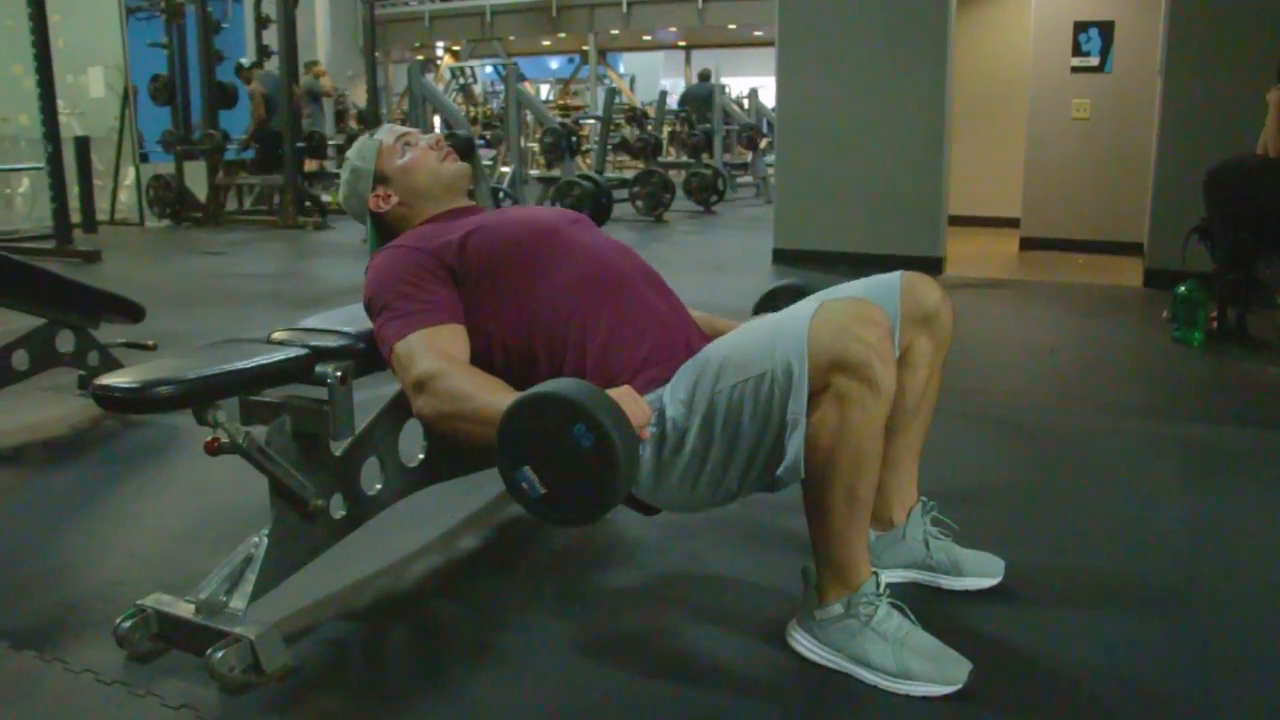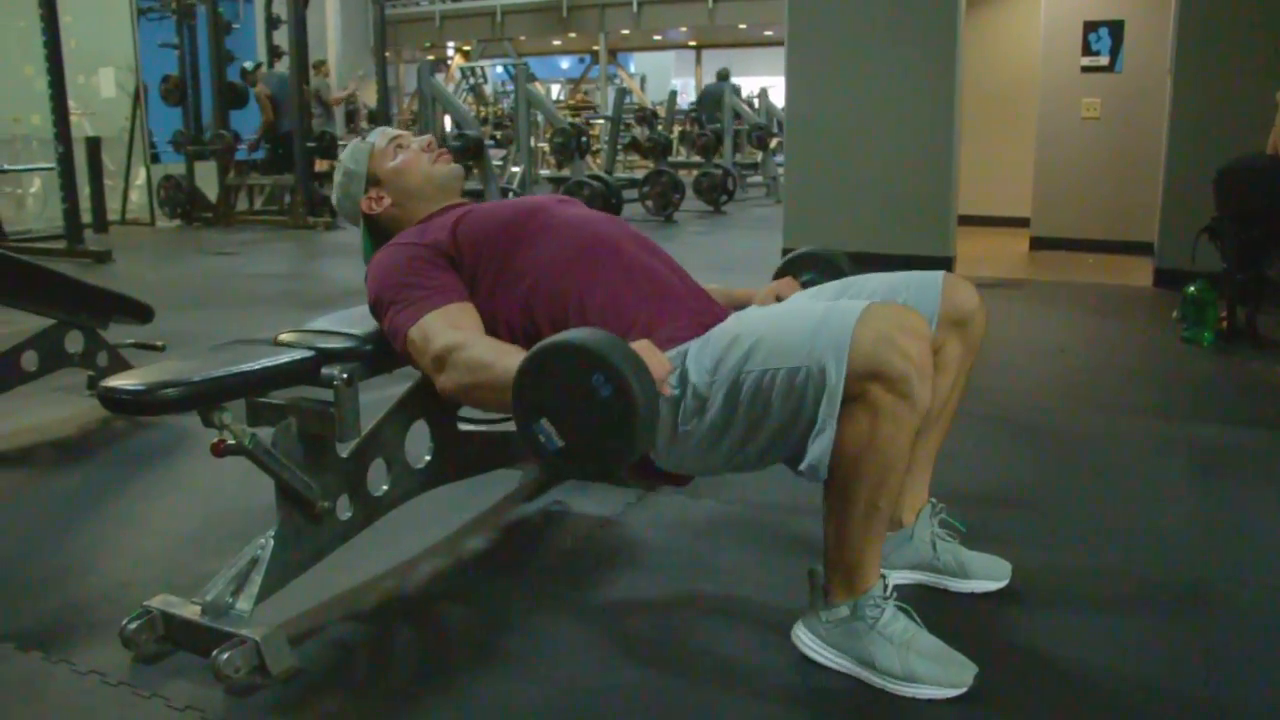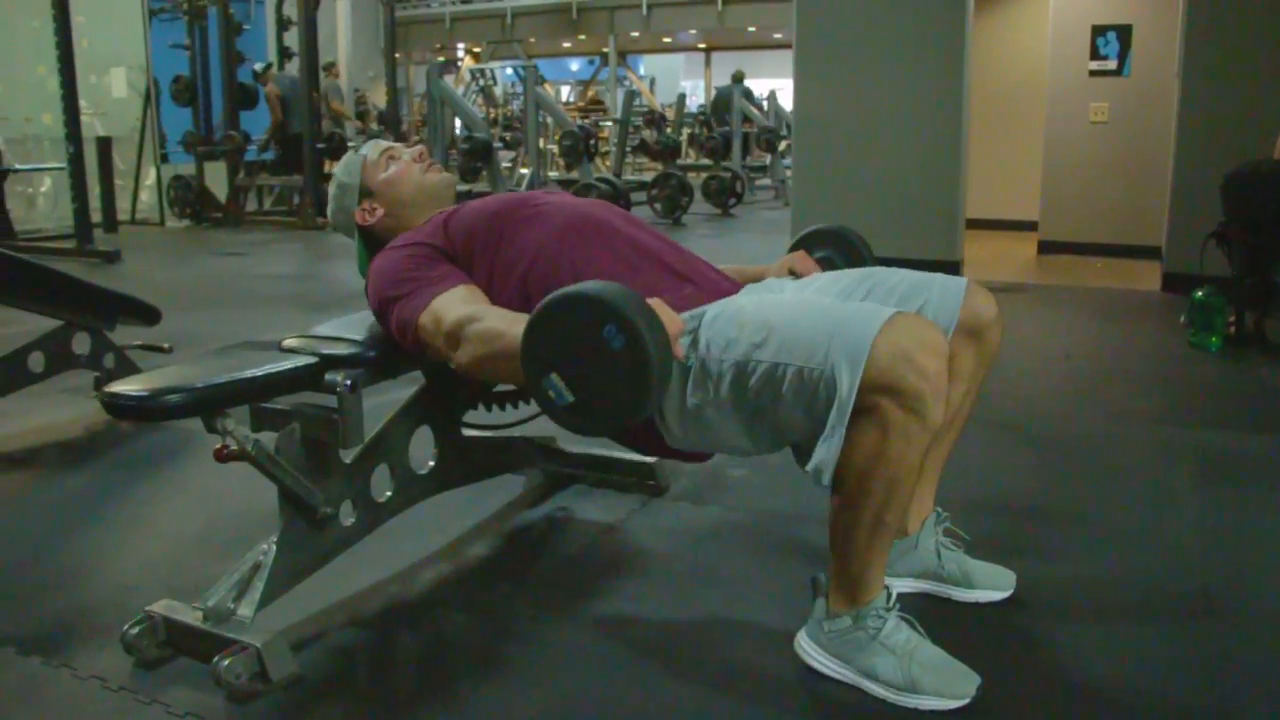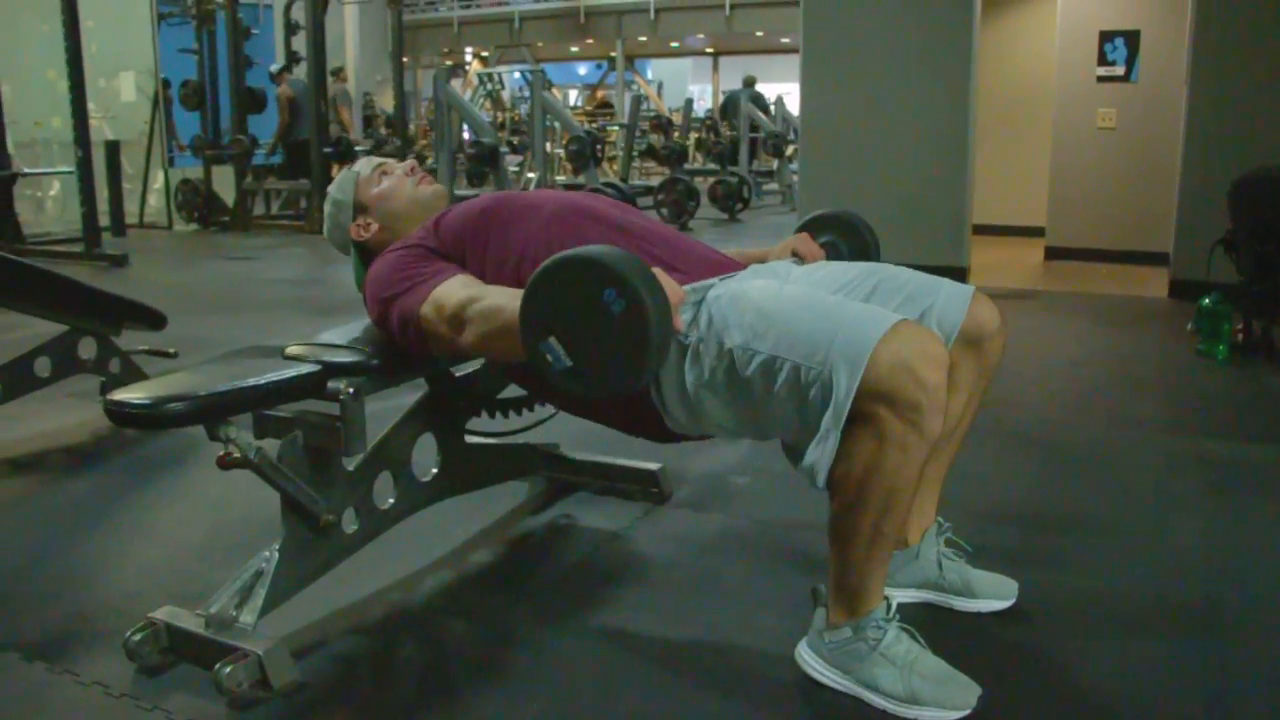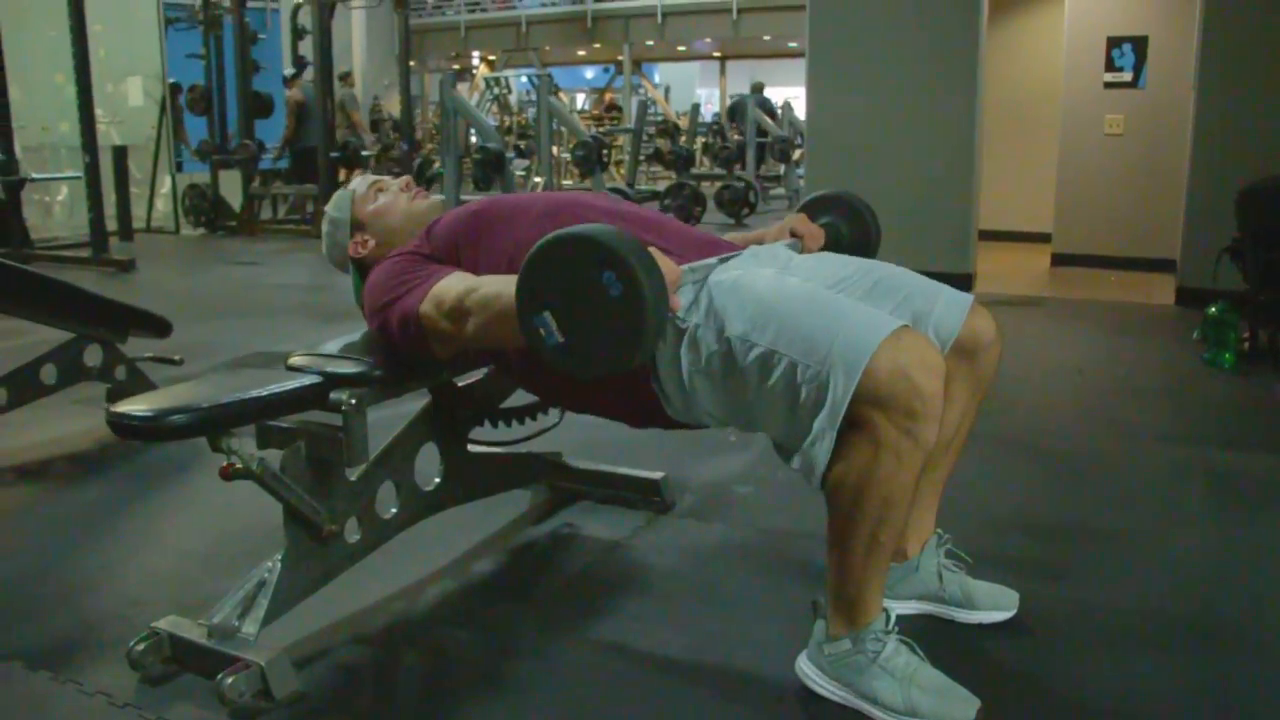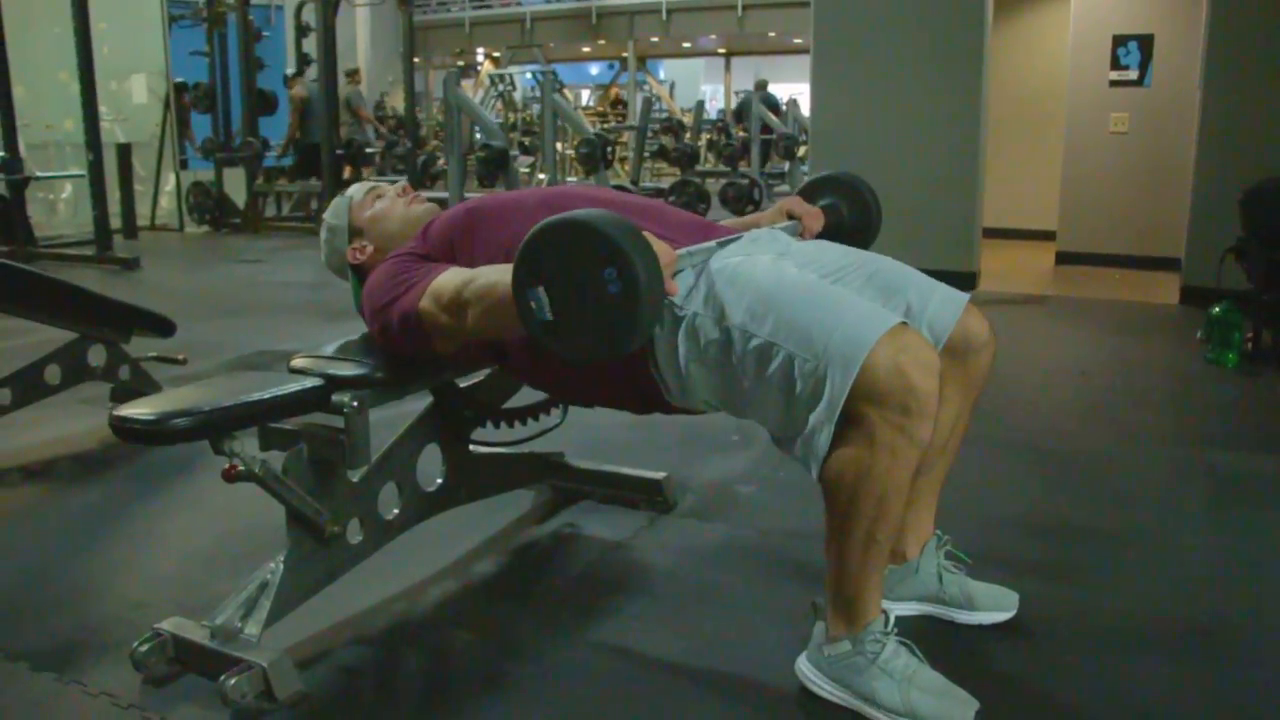
dt=0.2s
person 1, frame 1
left shoulder: (509, 224)
right shoulder: (409, 262)
right elbow: (435, 386)
left wrist: (740, 332)
left hip: (707, 368)
right hip: (663, 417)
left knee: (920, 302)
right knee: (856, 339)
left ankle: (894, 529)
right ankle: (841, 608)
person 1, frame 2
left shoulder: (504, 222)
right shoulder: (408, 257)
right elbow: (454, 360)
left wrist: (753, 296)
left hip: (720, 328)
right hip: (678, 378)
left knee: (953, 305)
right knee: (894, 347)
left ankle: (905, 529)
right ankle: (847, 610)
person 1, frame 3
left shoulder: (500, 221)
right shoulder: (404, 261)
right elbow: (467, 335)
left wrist: (765, 271)
left hip: (732, 301)
right hip: (684, 352)
left knee: (969, 315)
right knee: (910, 362)
left ankle: (909, 539)
right ankle: (849, 619)
person 1, frame 4
left shoulder: (488, 226)
right shoulder: (401, 268)
right elbow: (468, 318)
left wrist: (766, 254)
left hip: (737, 281)
right hip: (681, 330)
left knee: (973, 326)
right knee: (908, 371)
left ankle: (910, 549)
right ankle: (849, 629)
person 1, frame 5
left shoulder: (477, 232)
right shoulder: (399, 280)
right elbow: (468, 311)
left wrist: (759, 235)
right hip: (683, 312)
left knee: (969, 337)
right knee: (904, 380)
left ankle: (908, 561)
right ankle: (850, 641)
person 1, frame 6
left shoulder: (474, 231)
right shoulder: (397, 281)
right elbow: (468, 304)
left wrist: (757, 217)
right hip: (679, 296)
left knee: (963, 337)
right knee: (900, 378)
left ankle: (907, 561)
right ankle: (849, 642)
